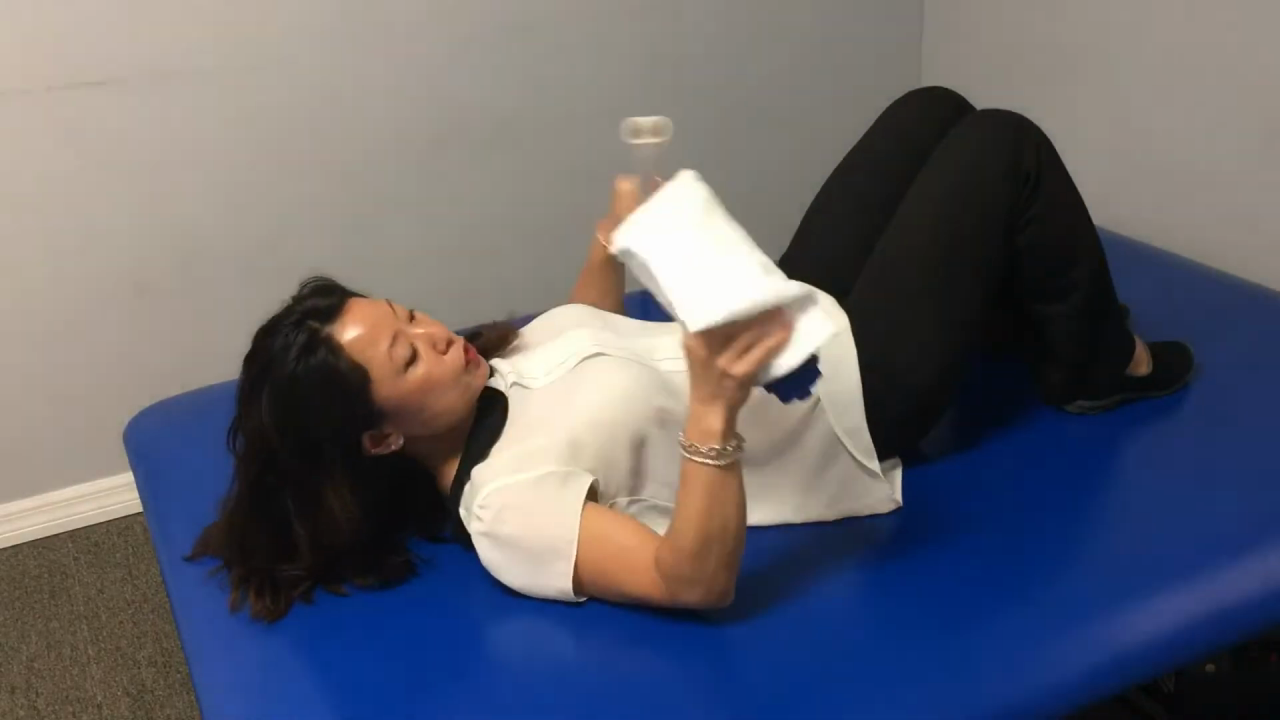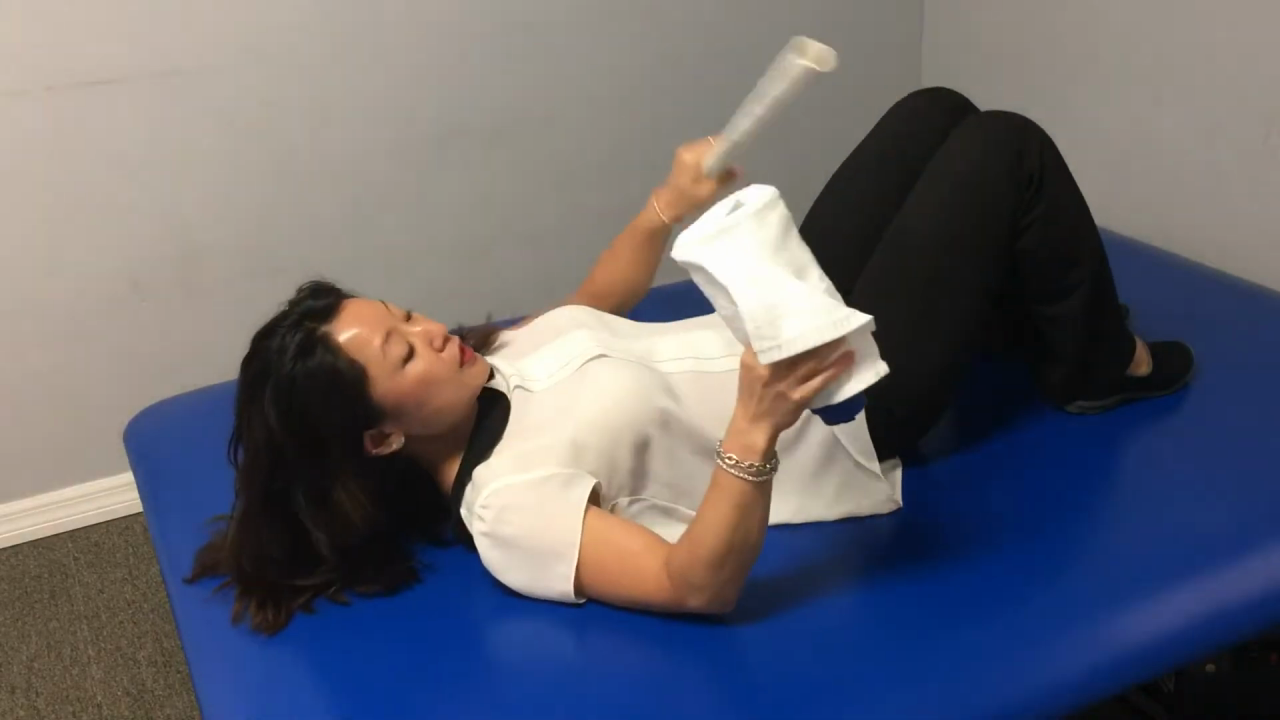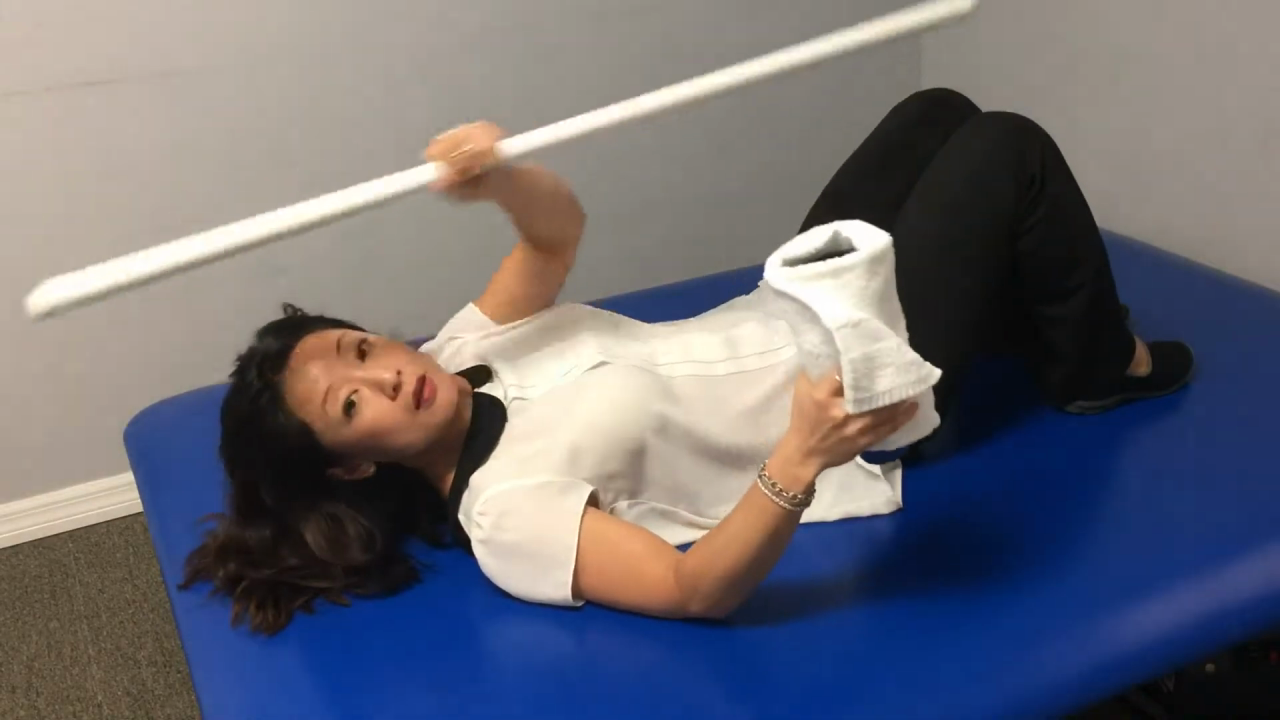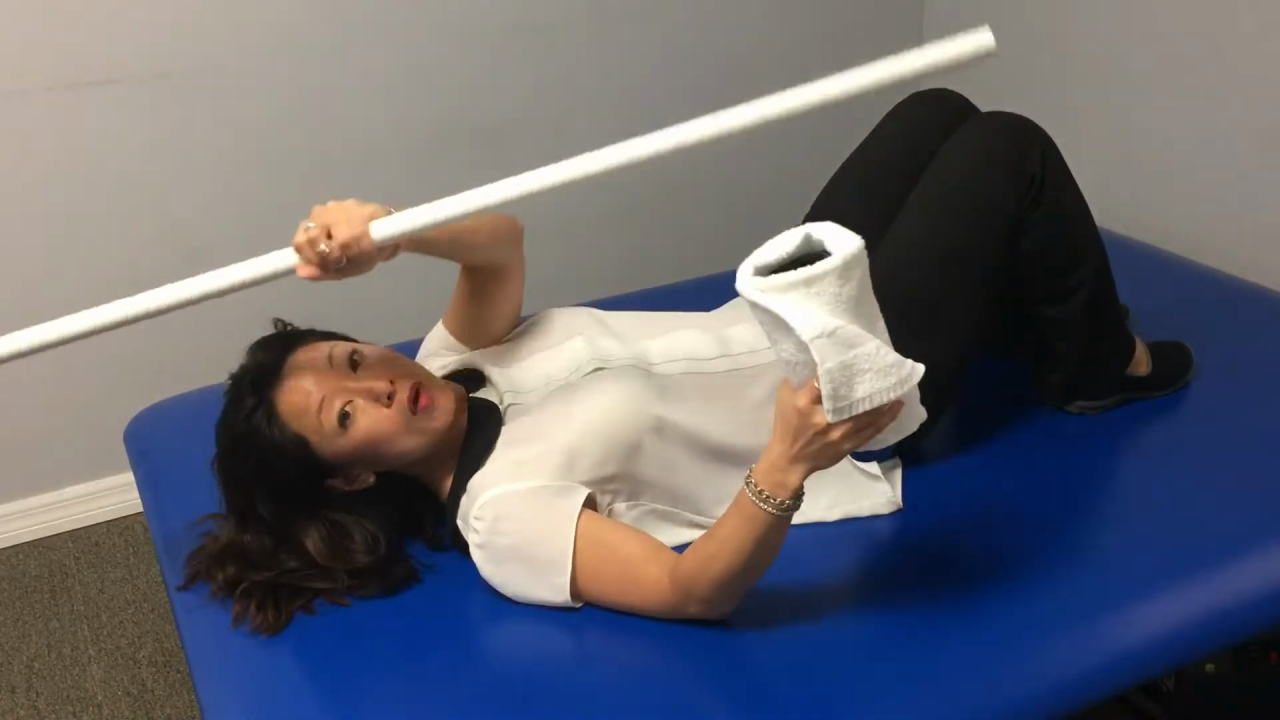
dt=0.4s
person 1, frame 1
left shoulder: (476, 377)
right shoulder: (502, 508)
right elbow: (695, 582)
left wrist: (613, 244)
right wrist: (713, 410)
left hip: (797, 318)
right hip: (854, 392)
left knee: (933, 112)
right knee: (1004, 145)
left ankle: (1037, 323)
right ankle: (1098, 367)
person 1, frame 2
left shoulder: (484, 358)
right shoulder: (505, 507)
left elbow: (603, 297)
right elbow: (696, 587)
left wrist: (668, 212)
right wrist: (756, 428)
right hip: (856, 398)
left knee: (938, 111)
right knee: (1008, 148)
left ankle: (1035, 324)
right ankle: (1098, 368)
person 1, frame 3
left shoulder: (464, 357)
right shoulder: (503, 516)
left elbow: (561, 228)
right elbow: (697, 590)
left wrist: (492, 173)
right wrist: (803, 462)
left hip: (795, 319)
left knee: (943, 114)
right knee: (1011, 148)
left ankle: (1029, 327)
right ankle: (1099, 368)
person 1, frame 4
left shoulder: (453, 367)
right shoulder: (500, 521)
left elbow: (499, 242)
right elbow: (694, 591)
left wrist: (383, 229)
right wrist: (786, 468)
left knee: (945, 111)
right knee: (1008, 150)
left ankle: (1039, 324)
right ankle: (1099, 366)
